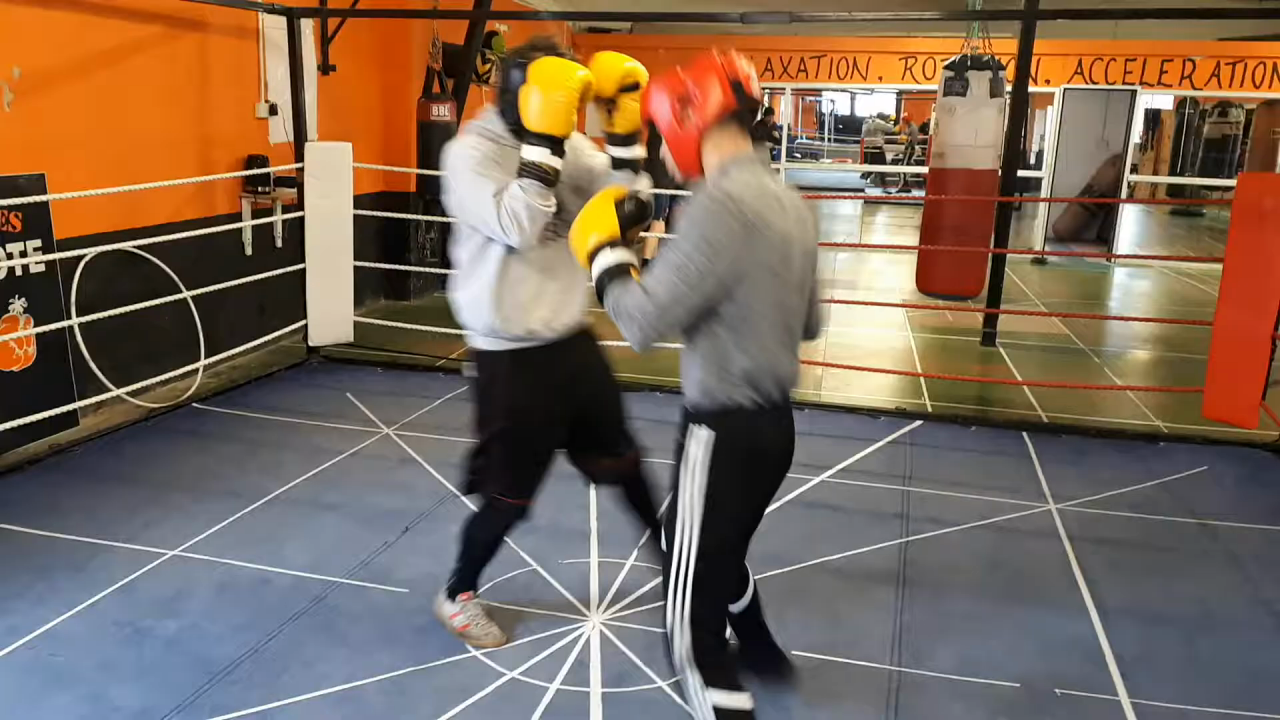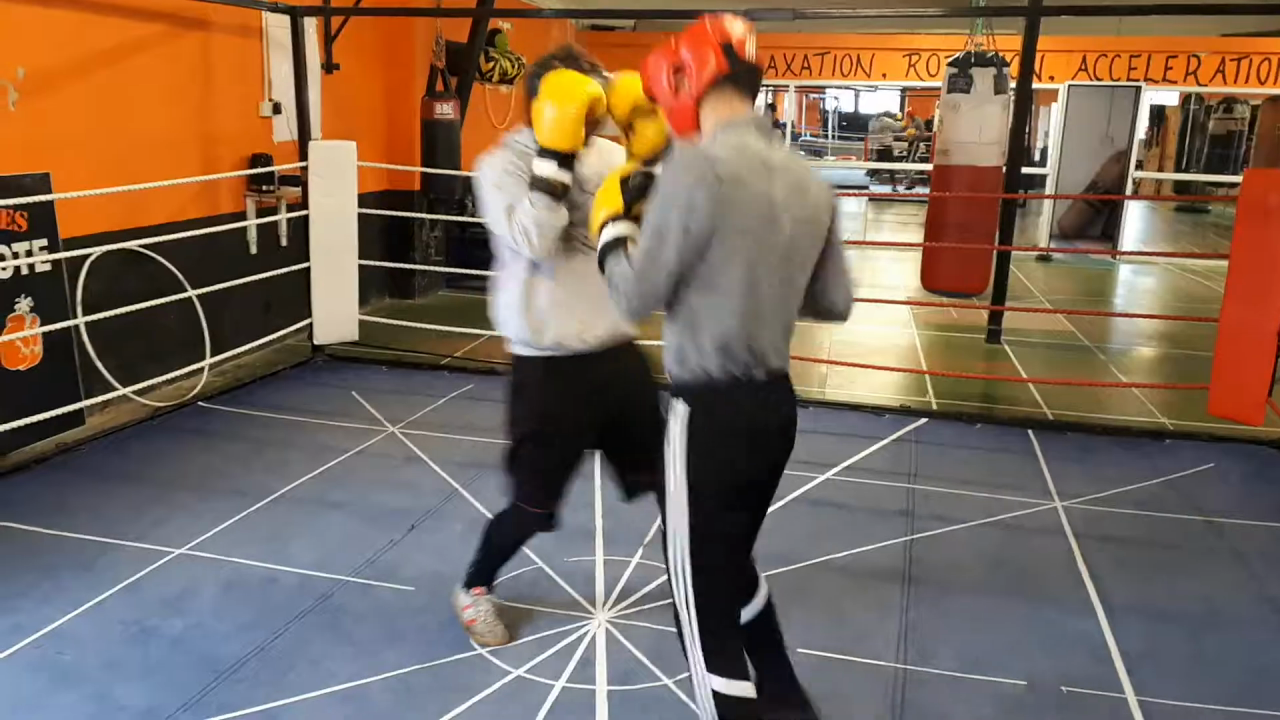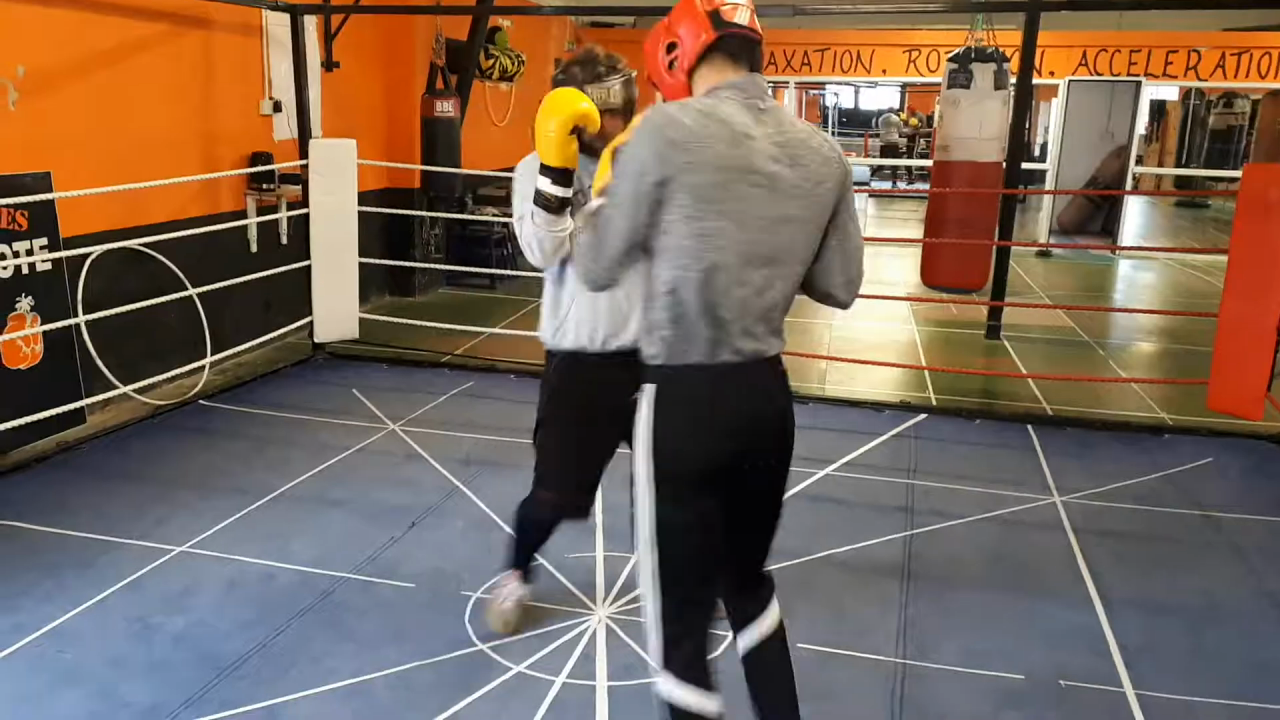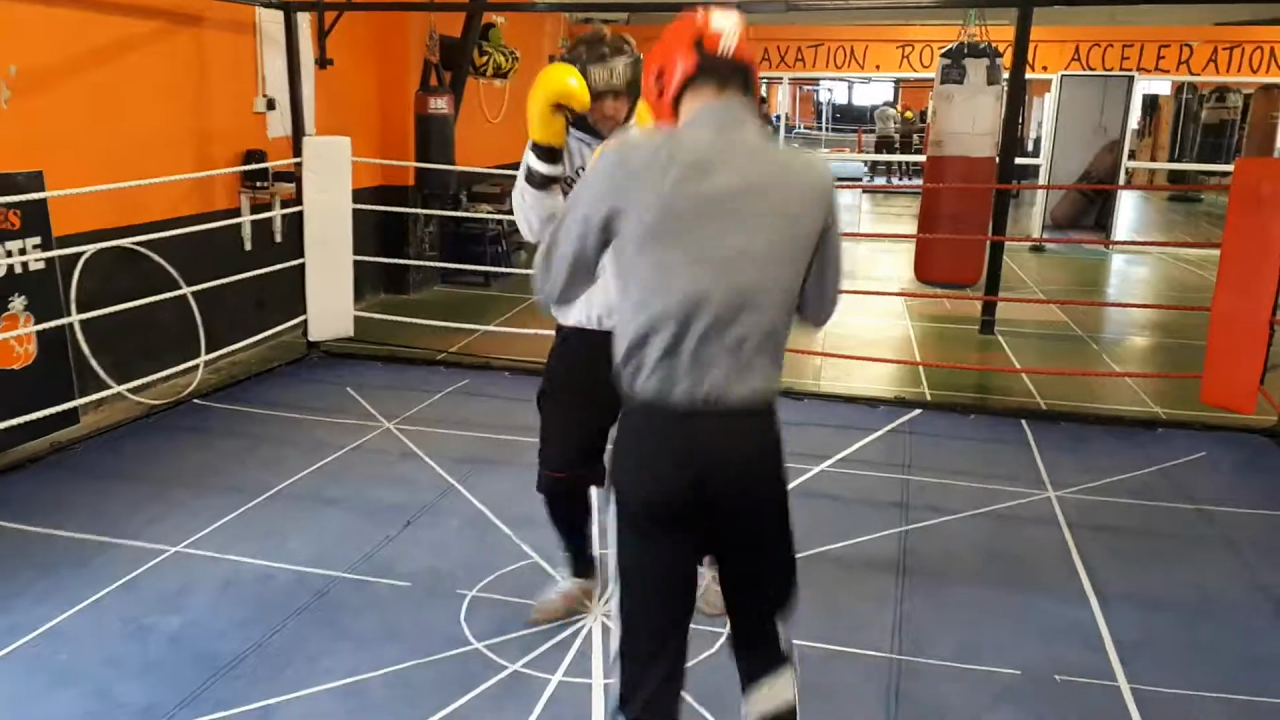
dt=0.1s
person 1, frame 1
left shoulder: (721, 206)
right shoulder: (792, 209)
left elbow: (650, 320)
right elbow: (804, 320)
left wrist: (603, 251)
left hip: (725, 432)
right hip: (772, 424)
left knee: (694, 609)
right knee: (715, 556)
right ankle: (760, 653)
person 1, frame 2
left shoulder: (699, 165)
right shoulder: (808, 180)
left elbow: (636, 294)
right elbow: (835, 302)
left wrist: (615, 225)
left hip: (710, 409)
right hip: (774, 404)
left knee: (704, 600)
right knee: (728, 553)
person 1, frame 3
left shoulder: (666, 129)
right shoulder: (822, 155)
left elbow: (599, 266)
right elbow: (840, 287)
left wrist: (611, 190)
left hip: (681, 400)
right hip: (764, 397)
left knee: (679, 607)
right knee: (745, 572)
person 1, frame 4
left shoulder: (628, 163)
right shoulder: (806, 182)
left elbow: (553, 285)
left hip: (653, 434)
right hip: (748, 436)
left knee: (651, 652)
right knee: (759, 618)
person 2, frame 1
left shoulder: (573, 145)
right shoulder: (472, 151)
right elbow: (519, 228)
left wrist: (627, 130)
right wrist: (543, 136)
left hip: (570, 339)
right hip: (511, 352)
left knee: (623, 466)
right knee: (508, 496)
right ankle: (458, 596)
person 2, frame 2
left shoulder: (607, 156)
right shoulder: (504, 165)
right elbow: (532, 241)
right wrist: (555, 153)
left hip: (614, 351)
right hip: (549, 364)
left knee: (662, 477)
right knee: (536, 504)
right ankle: (473, 588)
person 2, frame 3
right shoulder: (543, 169)
right elbow: (545, 250)
right wrist: (557, 166)
right hip: (580, 357)
right knee: (557, 496)
right ankle: (517, 571)
person 2, frame 4
right shoulder: (553, 147)
right elbow: (535, 226)
right wrist: (544, 143)
right hip: (582, 336)
right knee: (561, 474)
left ankle: (706, 560)
right ankle: (580, 574)
